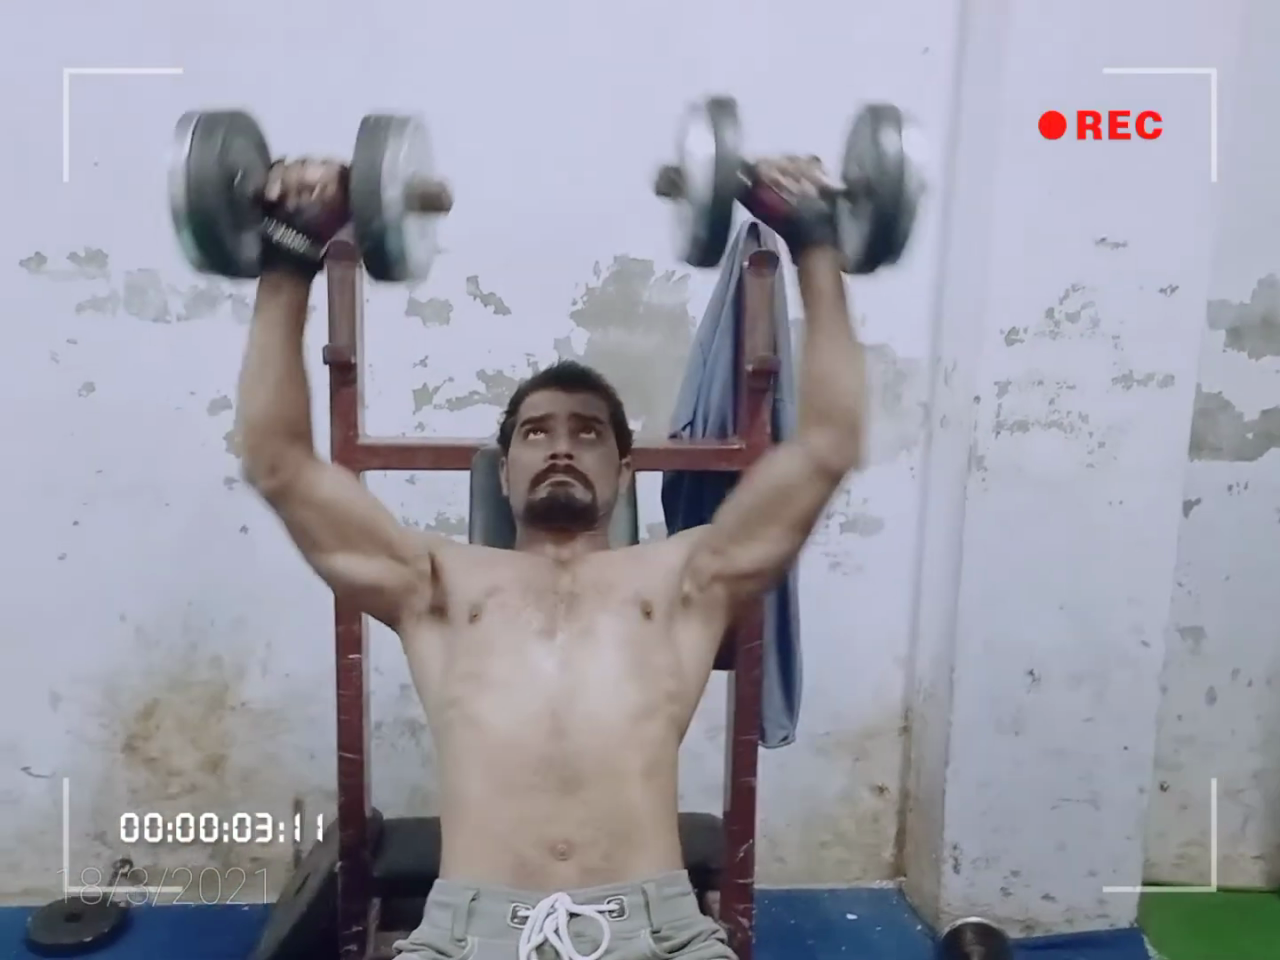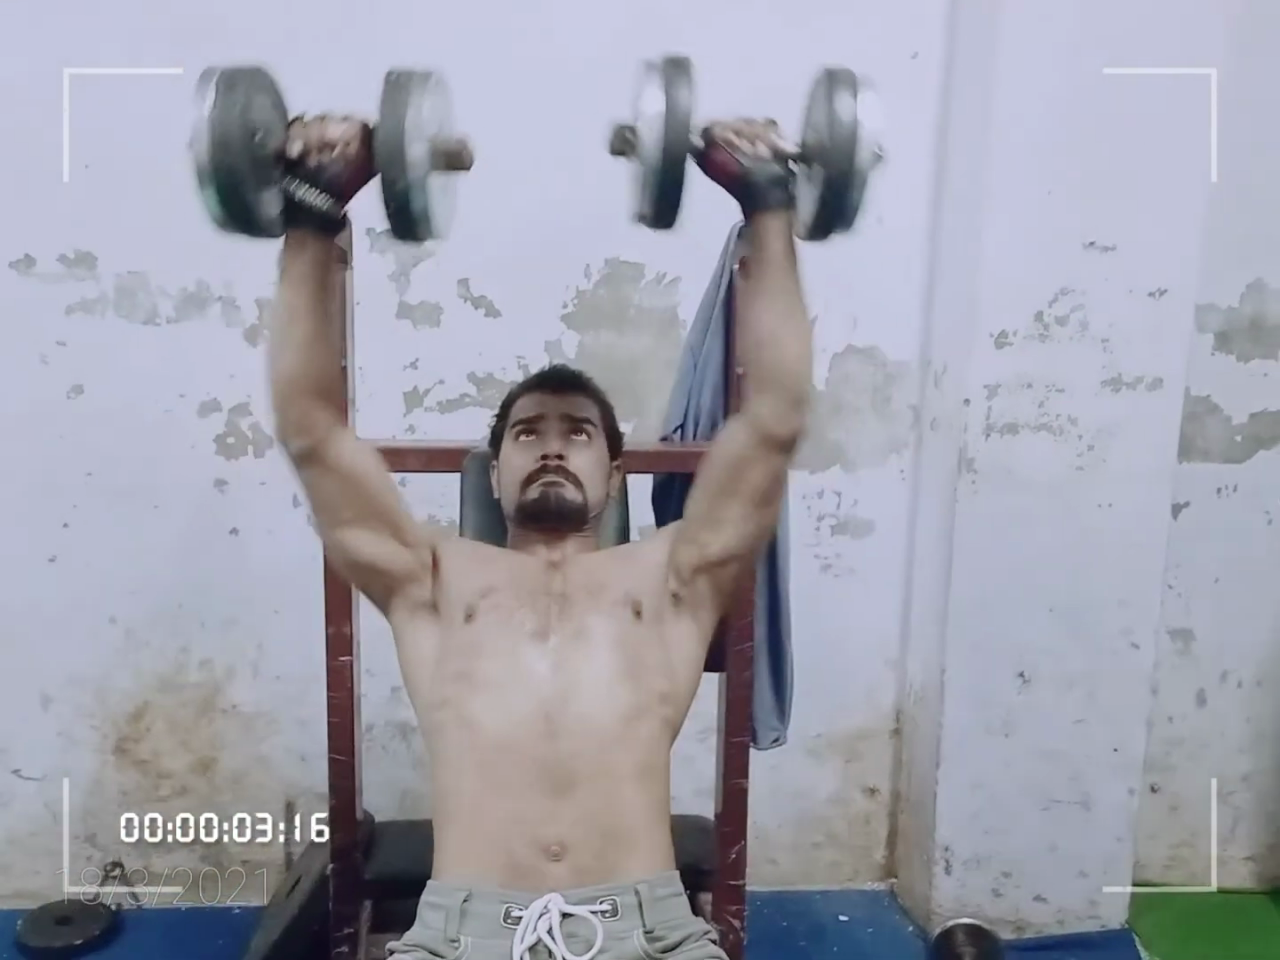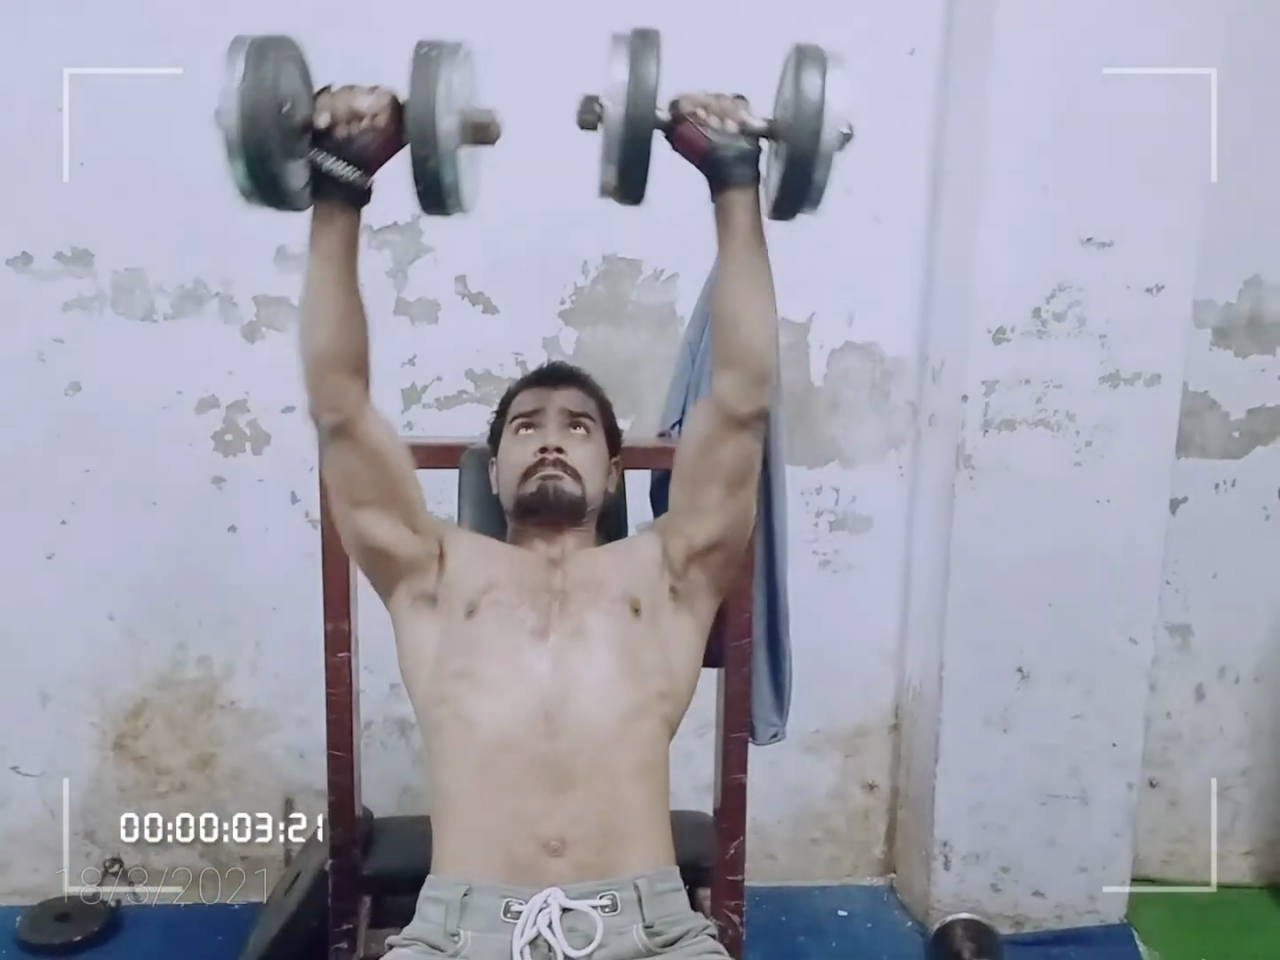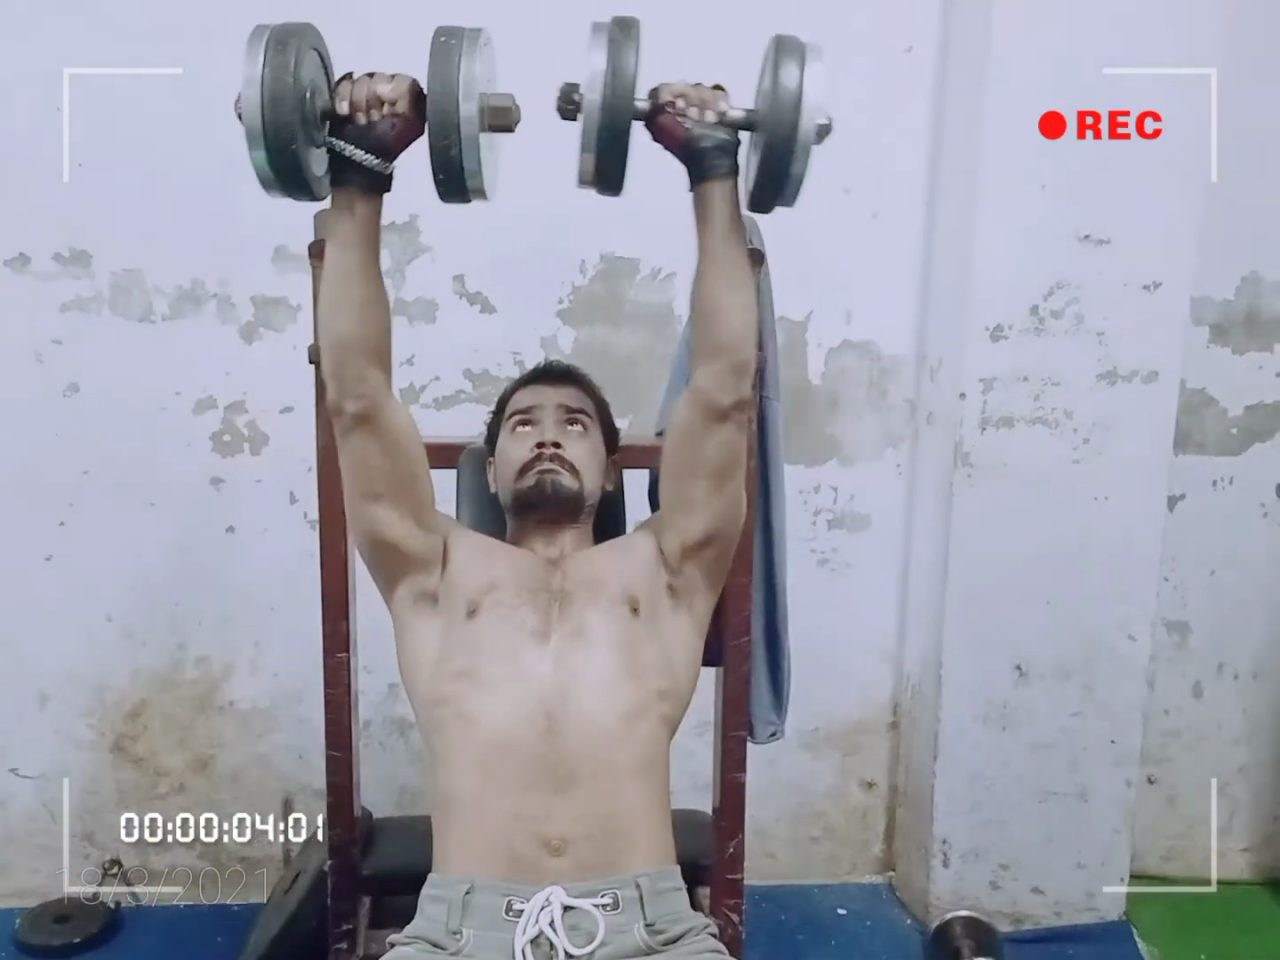
dt=0.2s
person 1, frame 1
left shoulder: (679, 579)
right shoulder: (441, 583)
left elbow: (829, 446)
right elbow: (277, 463)
left wrist: (815, 245)
right wrist: (289, 255)
person 1, frame 2
left shoulder: (667, 578)
right shoulder: (435, 578)
left elbow: (775, 418)
right elbow: (310, 427)
left wrist: (767, 209)
right wrist: (313, 214)
person 1, frame 3
left shoulder: (664, 574)
right shoulder: (437, 574)
left elbow: (740, 399)
right elbow: (339, 402)
left wrist: (735, 185)
right wrist: (338, 187)
person 1, frame 4
left shoulder: (661, 571)
right shoulder: (437, 572)
left elbow: (724, 388)
right elbow: (356, 392)
left wrist: (713, 174)
right wrist: (358, 175)
